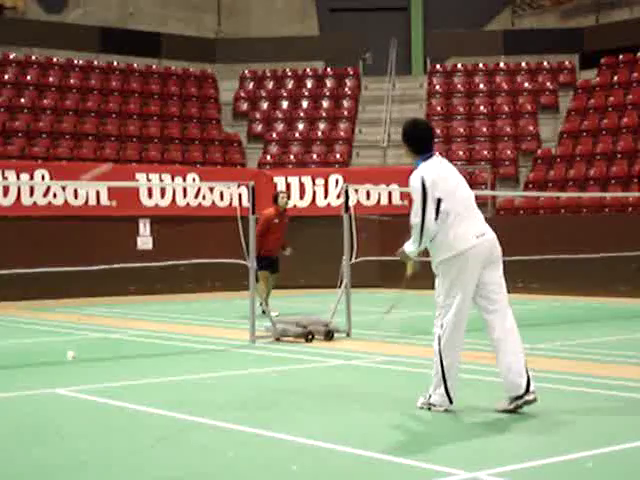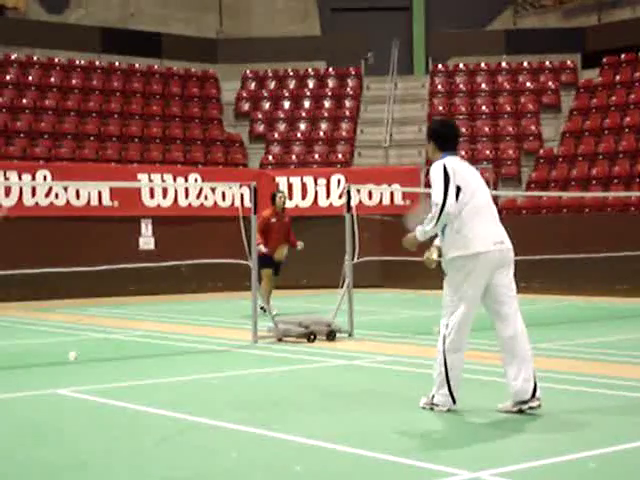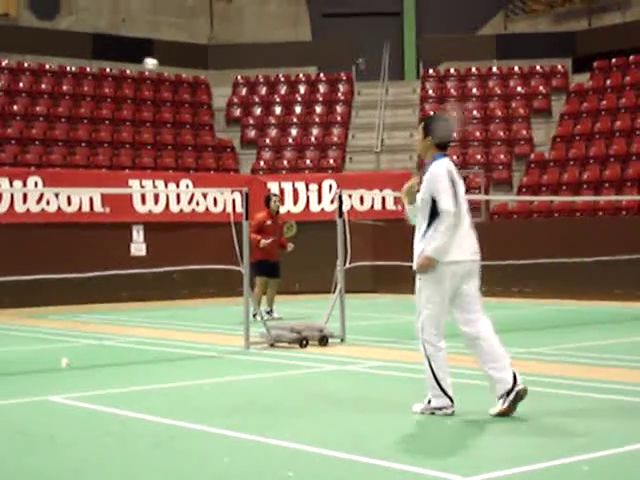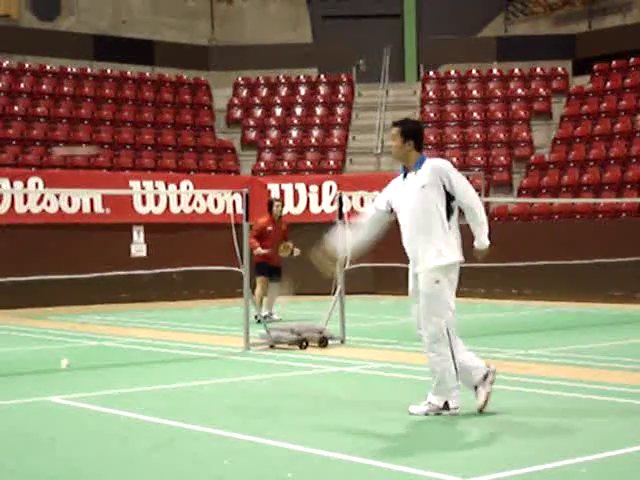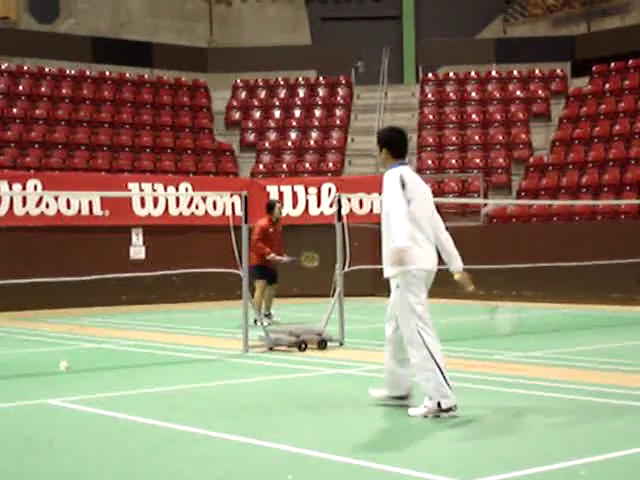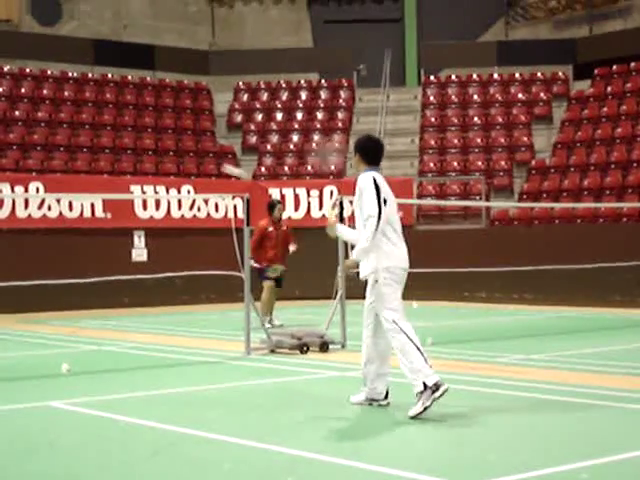
dt=0.4s
person 1, frame 1
left shoulder: (420, 177)
right shoulder: (443, 165)
left elbow: (427, 225)
left wrist: (410, 251)
right wrist: (421, 249)
left hip: (457, 252)
right hip: (486, 242)
left knee: (448, 325)
right knee: (500, 317)
left ankle: (441, 396)
right ankle: (520, 387)
person 1, frame 2
left shoulder: (441, 167)
right shoulder: (467, 168)
left elbow: (445, 209)
left wrist: (420, 234)
right wrist: (437, 247)
left hip: (470, 254)
right hip: (499, 248)
left knee: (454, 326)
right knee: (510, 322)
left ankle: (443, 396)
right ankle: (526, 393)
person 1, frame 3
left shoulder: (439, 170)
right shoulder: (433, 172)
left elbow: (452, 217)
right elbow: (418, 218)
left wrist: (431, 254)
right wrist: (409, 197)
left hip: (442, 262)
right hip: (463, 259)
left knee: (430, 331)
right knee: (475, 325)
left ankle: (441, 399)
right ankle: (508, 384)
person 1, frame 4
left shoulder: (438, 168)
right shoulder: (397, 186)
left elbow: (472, 203)
right elbow: (370, 221)
left wrist: (481, 241)
right wrist: (337, 246)
left hip: (440, 262)
right hip: (420, 265)
left knee: (435, 329)
right knee: (434, 329)
left ankle: (446, 398)
right ankle: (477, 373)
person 1, frame 5
left shoulder: (394, 176)
right shoulder: (417, 182)
left elbow: (398, 214)
right elbow: (439, 228)
left wrist: (399, 245)
right wrist: (457, 267)
left hip: (409, 266)
right hip: (415, 265)
left knee: (416, 331)
right knee: (396, 327)
left ankle: (442, 400)
right ankle: (396, 388)
person 1, frame 6
left shoulder: (367, 180)
right shoulder: (374, 182)
left elbow: (375, 222)
right elbow: (365, 232)
left wrist: (356, 256)
right wrist: (338, 229)
left hip: (385, 265)
right hip: (382, 266)
left knee: (394, 322)
right knee: (374, 329)
left ankle: (428, 382)
right ankle: (375, 390)
person 2, frame 1
left shoulder: (285, 215)
right shoulder: (268, 214)
right elbow: (258, 233)
left wrist: (285, 247)
right wrist: (255, 252)
left hip: (274, 253)
right hip: (262, 252)
left knee: (272, 278)
right knee: (264, 278)
left ankle: (264, 302)
right ankle: (265, 308)
person 2, frame 2
left shoulder: (286, 217)
right shoulder: (266, 215)
left elbow: (288, 234)
right elbow: (258, 231)
left wrist: (295, 243)
right wrist: (260, 244)
left hip: (278, 254)
right hip: (265, 253)
left knee: (272, 279)
right knee: (267, 277)
left ankle: (264, 304)
right ankle: (266, 306)
person 2, frame 3
left shoulder: (278, 219)
right shoulder: (260, 217)
right elbow: (251, 233)
left wrist: (286, 244)
right wrist: (260, 241)
left hip: (274, 258)
right hip: (261, 257)
left knee: (274, 282)
right knee: (261, 283)
left ankle: (269, 310)
right ankle: (256, 312)
person 2, frame 4
left shoulder: (283, 224)
right shoulder: (262, 222)
left elbow: (285, 240)
right elbow: (252, 237)
left wrist: (293, 249)
right wrist: (256, 248)
left hip: (276, 261)
right hip: (262, 260)
left knee: (275, 286)
right knee: (261, 283)
left ankle: (268, 312)
right ankle: (259, 313)
person 2, frame 5
left shoulder: (278, 224)
right shoulder: (262, 224)
right elbow: (255, 241)
left wrist: (282, 255)
right wrist: (268, 253)
left hip: (271, 263)
right hip: (259, 261)
left knee: (272, 287)
right knee: (260, 287)
left ankle: (267, 313)
right ankle: (258, 317)
person 2, frame 6
left shoulder: (284, 225)
right shoulder: (263, 225)
left elbow: (290, 240)
right elbow: (254, 242)
left wrist: (292, 246)
right wrist: (251, 257)
left hip: (278, 265)
right hip: (265, 263)
left knee: (274, 291)
right knee: (268, 287)
left ankle: (269, 318)
right ankle: (263, 318)
